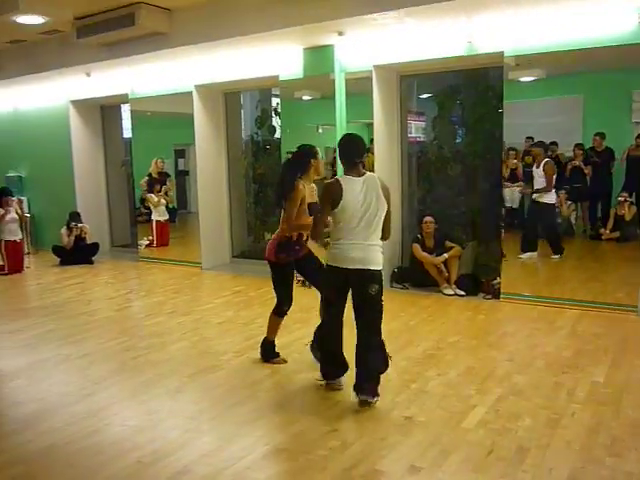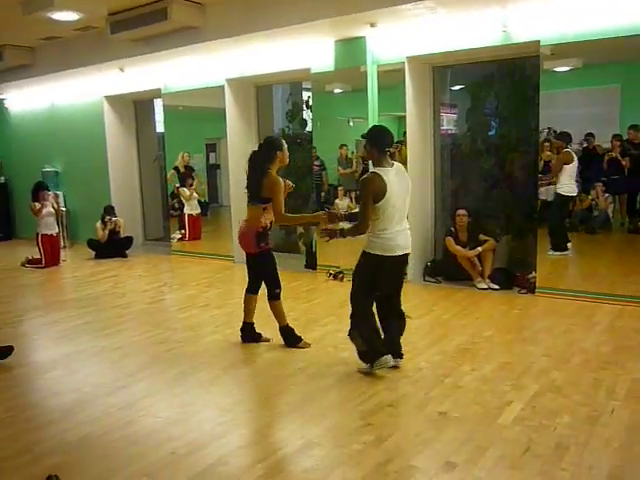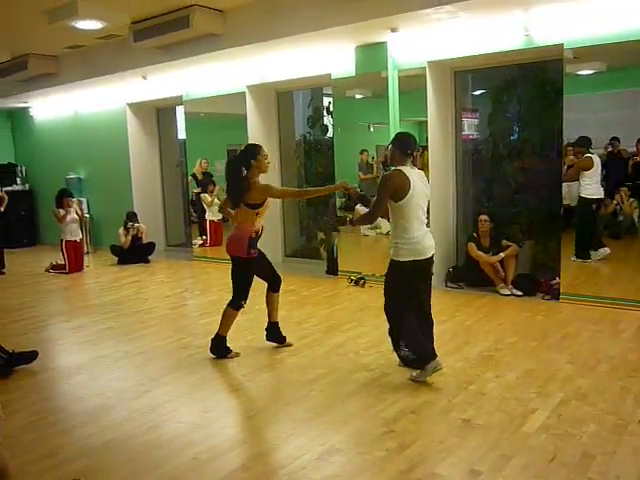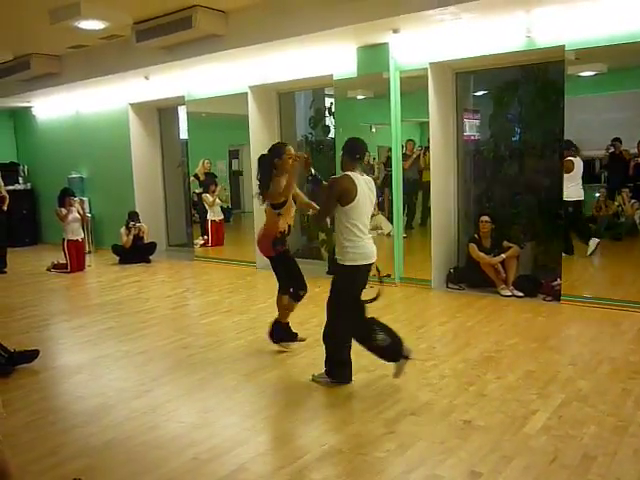
dt=0.5s
person 1, frame 1
left shoulder: (333, 188)
right shoulder: (382, 187)
left elbow: (317, 231)
right elbow: (386, 234)
left wrist: (325, 239)
left hip: (338, 262)
right hip: (370, 263)
left knee: (331, 320)
right knee: (369, 326)
left ankle: (333, 374)
right ankle: (367, 387)
person 1, frame 2
left shoulder: (370, 181)
right shoulder: (402, 171)
left elbow: (363, 226)
left wrist: (339, 232)
left hip: (379, 250)
right hip: (403, 247)
left knee: (361, 303)
right knee: (390, 302)
left ankle: (375, 357)
right ankle: (392, 352)
person 1, frame 3
left shoulder: (392, 177)
right shoulder: (421, 176)
left elbow: (373, 215)
left wrist: (351, 220)
left hip: (406, 253)
right hip: (425, 249)
left knee: (397, 308)
right knee: (418, 305)
left ankle: (423, 359)
right ankle: (425, 355)
person 1, frame 4
left shoulder: (339, 183)
right shoulder: (369, 182)
left elbow: (322, 216)
left wrist: (313, 216)
left hip: (351, 259)
right hip: (366, 255)
left knee: (348, 316)
right knee: (341, 313)
left ankle: (394, 349)
right ankle: (336, 372)
person 2, frame 1
left shoulder: (311, 187)
right shoulder: (297, 189)
right elbow: (288, 226)
left hip: (300, 248)
right hip: (282, 250)
right knee: (284, 302)
right ankle: (268, 349)
person 2, frame 2
left shoulder: (261, 175)
right shoulder: (274, 181)
right elbow: (280, 217)
left wrist: (284, 190)
right wrist: (314, 218)
left hip: (249, 234)
right hip: (257, 238)
left knee: (255, 283)
right knee: (274, 287)
left ankle: (248, 330)
right ankle: (289, 336)
person 2, frame 3
left shoulder: (241, 184)
right shoulder: (260, 188)
left elbow: (223, 208)
right elbow: (300, 194)
right wrist: (335, 188)
left hip: (245, 242)
right hip: (244, 245)
left knee: (275, 280)
right knee: (240, 297)
left ankle: (274, 331)
right ankle: (218, 344)
person 2, frame 4
left shoulder: (290, 182)
right shoulder: (276, 184)
left elbow: (302, 202)
right elbow: (284, 194)
left wrist: (319, 210)
right wrist: (295, 172)
left hip: (278, 239)
right hip: (273, 241)
left knee: (287, 285)
right knee: (300, 286)
left ankle: (284, 330)
right ankle: (277, 327)
